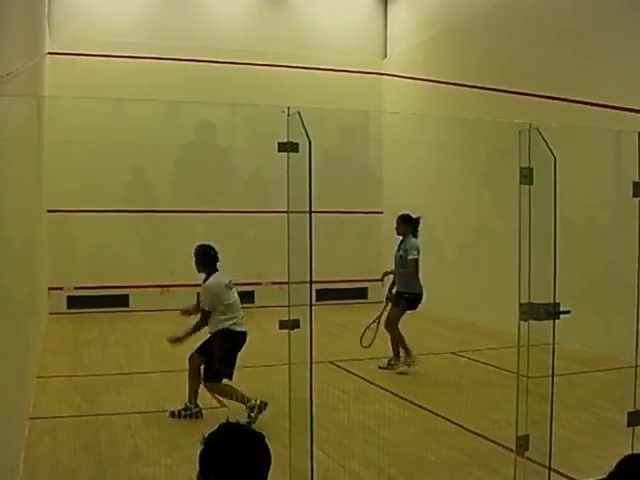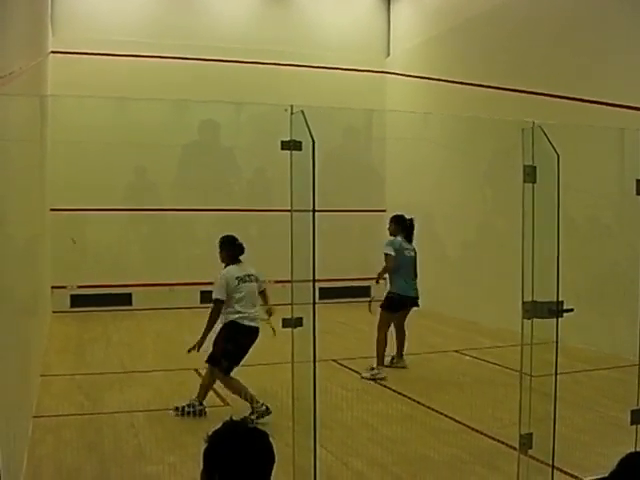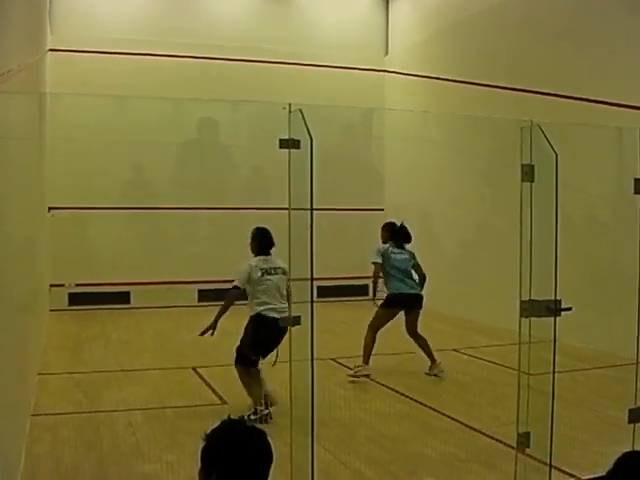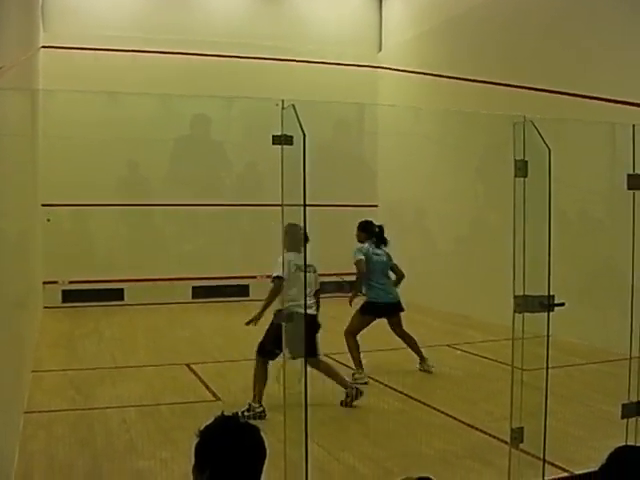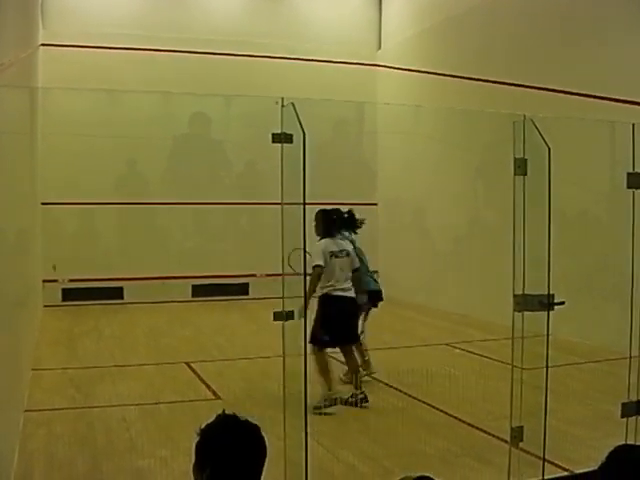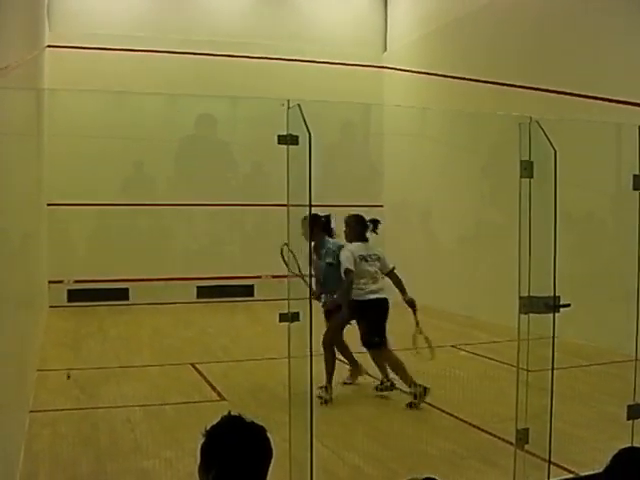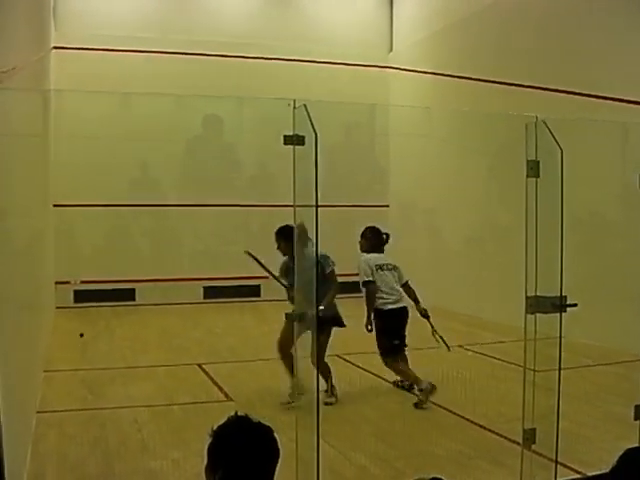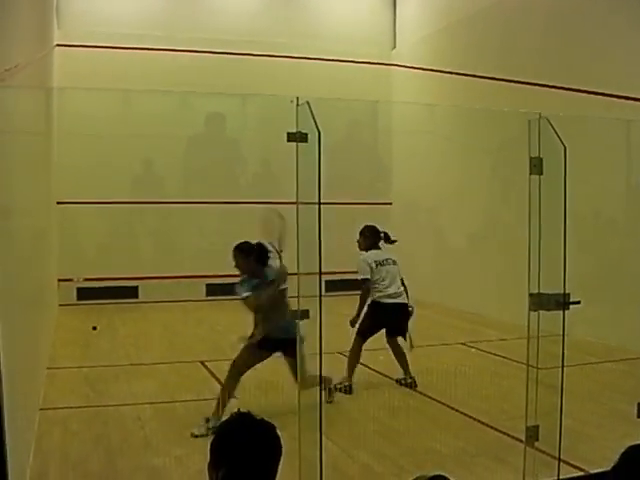
dt=0.2s
person 1, frame 1
left shoulder: (210, 285)
right shoulder: (217, 279)
left elbow: (204, 320)
left wrist: (184, 336)
right wrist: (196, 309)
left hip: (230, 334)
right hip: (223, 332)
left knee: (211, 383)
right knee: (194, 360)
left ankle: (252, 404)
right ankle: (192, 407)
person 1, frame 2
left shoulder: (226, 274)
right shoulder: (252, 271)
left elbow: (217, 309)
right elbow: (262, 292)
left wrist: (202, 338)
right wrist: (267, 307)
left hip: (236, 327)
right hip: (252, 328)
left knee: (221, 372)
right knee: (215, 364)
left ankle: (257, 406)
right ankle: (197, 404)
person 1, frame 3
left shoulder: (251, 266)
right shoulder: (281, 266)
left elbow: (233, 296)
right elbow: (287, 293)
left wrist: (215, 321)
right wrist: (286, 315)
left hip: (262, 320)
right hip: (280, 323)
left knee: (243, 366)
right knee: (246, 362)
left ankle: (262, 408)
right ankle: (264, 396)
person 1, frame 4
left shoulder: (287, 259)
right shoulder: (311, 264)
left elbow: (277, 286)
right elbow: (317, 295)
left wrist: (261, 312)
right wrist: (315, 317)
left hip: (290, 316)
right hip: (309, 318)
left knee: (262, 357)
right knee: (313, 360)
left ankle: (256, 406)
right ankle: (350, 388)
person 1, frame 5
left shoulder: (320, 246)
right shoulder: (346, 246)
left elbow: (317, 273)
right elbow: (357, 274)
left wrist: (307, 298)
left hip: (331, 301)
right hip: (349, 301)
left knee: (318, 349)
right knee: (346, 348)
left ankle: (330, 395)
right ankle: (358, 393)
person 1, frame 6
left shoulder: (349, 250)
right shoulder: (375, 252)
left elbow: (349, 278)
right elbow: (392, 275)
left wrist: (345, 304)
right wrist: (405, 296)
left hip: (364, 304)
right hip: (381, 302)
left knee: (381, 350)
right knee: (377, 346)
left ankle: (415, 388)
right ankle: (386, 380)
person 1, frame 7
left shoulder: (366, 260)
right shoulder: (390, 261)
left elbow: (370, 290)
right elbow: (406, 286)
left wrist: (368, 316)
right wrist: (418, 306)
left hip: (385, 312)
right hip: (401, 310)
left knee: (391, 358)
right knee: (395, 350)
left ankle: (423, 386)
right ankle: (406, 380)
person 1, frame 8
left shoulder: (366, 258)
right shoulder: (391, 257)
left elbow: (366, 288)
right elbow: (401, 283)
left wrist: (357, 314)
right wrist: (406, 303)
left hip: (381, 305)
right hip: (401, 305)
left knee: (359, 340)
right knee: (393, 340)
left ankle: (347, 382)
right ankle: (408, 378)
person 2, frame 1
left shoulder: (411, 245)
right shoulder: (402, 244)
left elbow: (412, 271)
left wrist: (391, 271)
right wrist: (390, 289)
left hip: (410, 292)
right hip: (402, 291)
left knee: (391, 324)
right knee: (390, 323)
left ankle: (408, 355)
right ankle: (396, 359)
person 2, frame 2
left shoulder: (392, 243)
right shoulder: (411, 247)
left elbow: (389, 266)
left wrist: (380, 274)
left hip: (399, 293)
right hip: (411, 293)
left knee: (382, 329)
right knee: (399, 324)
left ankle: (379, 369)
right ankle: (399, 359)
person 2, frame 3
left shoulder: (382, 250)
right shoulder: (409, 253)
left elbow: (376, 274)
right elbow: (422, 276)
left wrist: (374, 290)
left hip: (397, 295)
right hip: (414, 295)
left knee: (372, 329)
right knee: (413, 332)
left ankle: (364, 366)
right ankle: (435, 364)
person 2, frame 4
left shoulder: (361, 250)
right shoulder: (383, 252)
left elbow: (361, 272)
right elbow: (400, 275)
left wrist: (355, 292)
left hip: (375, 301)
right hip: (392, 299)
left knee: (350, 333)
right knee: (399, 332)
left ankle: (360, 372)
right ankle: (424, 361)
person 2, frame 5
left shoulder: (343, 238)
right shoulder: (347, 238)
left elbow: (357, 262)
left hip: (365, 291)
right hip: (370, 289)
left ankle: (365, 363)
right ankle: (365, 363)
person 2, frame 6
left shoulder: (336, 247)
right shoulder: (314, 251)
left wrist: (336, 297)
right wrist: (318, 292)
right hip: (331, 301)
left knee: (327, 342)
right knee: (335, 341)
left ankle: (328, 386)
right ankle: (356, 367)
person 2, frame 7
left shoulder: (319, 258)
right shoulder: (286, 266)
left elbow: (334, 286)
right elbow: (292, 297)
left wrist: (322, 307)
left hip: (324, 313)
right hip: (302, 312)
left knee: (317, 359)
right knee: (282, 345)
left ankle: (331, 388)
right ankle: (296, 383)
person 2, frame 8
left shoulder: (274, 275)
right shoulder: (243, 285)
right elbow: (255, 306)
left hip: (288, 335)
right hip: (266, 335)
left knee: (303, 382)
right knee: (236, 368)
left ankle: (326, 383)
right ankle: (216, 419)
